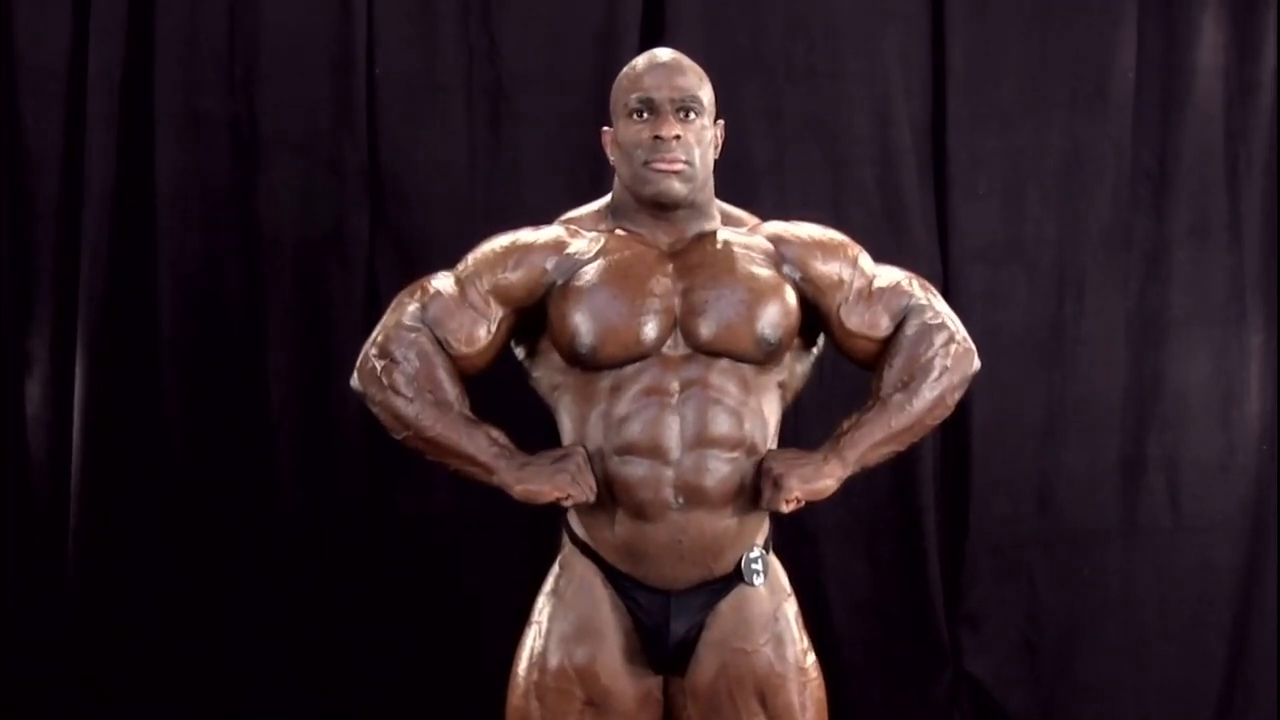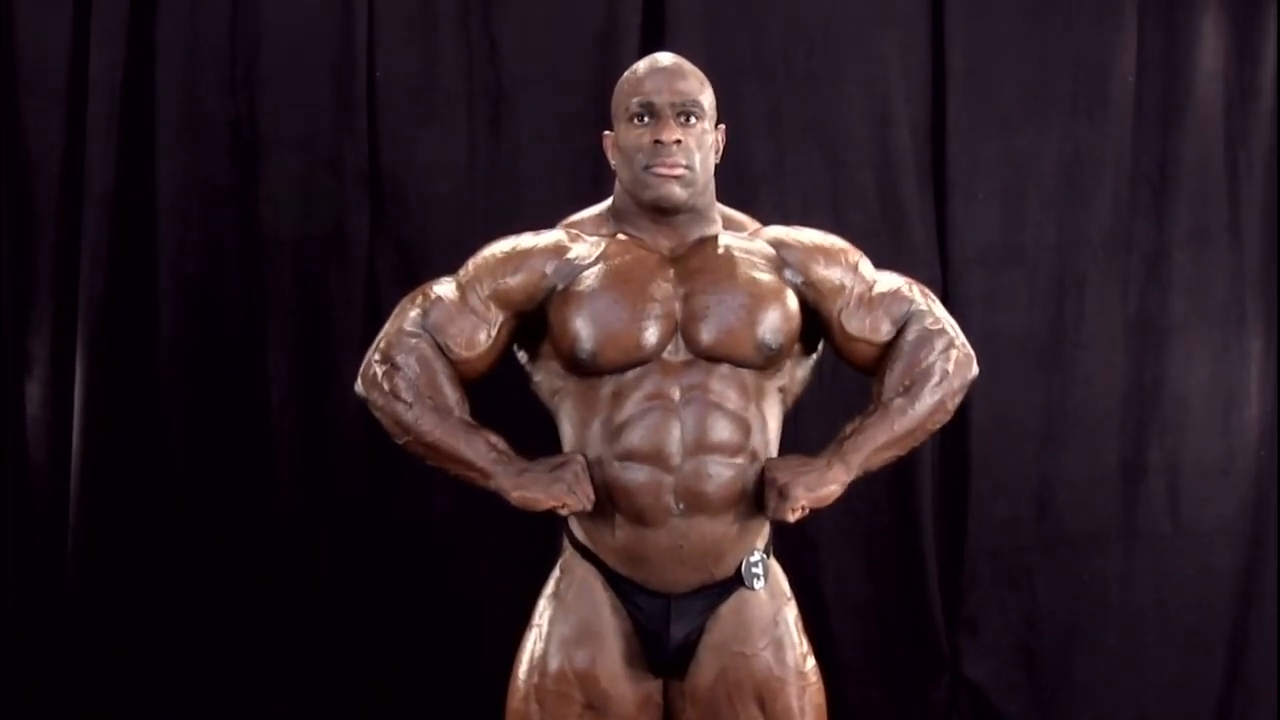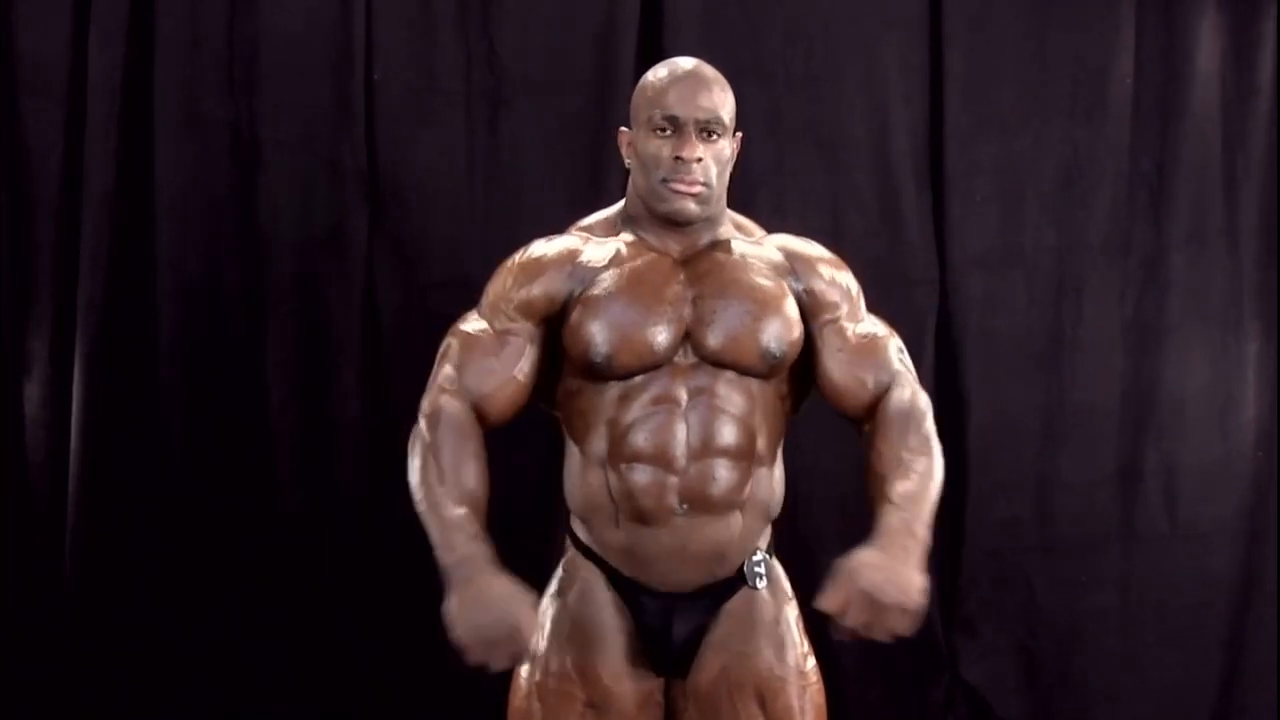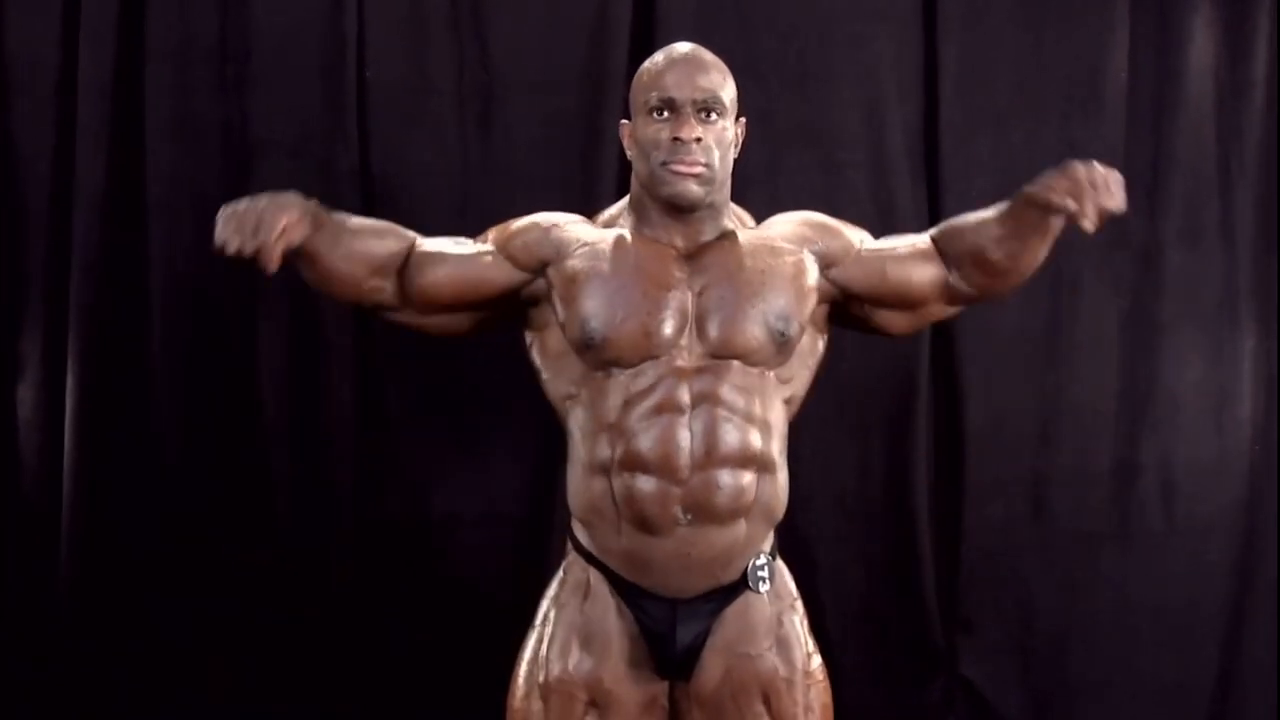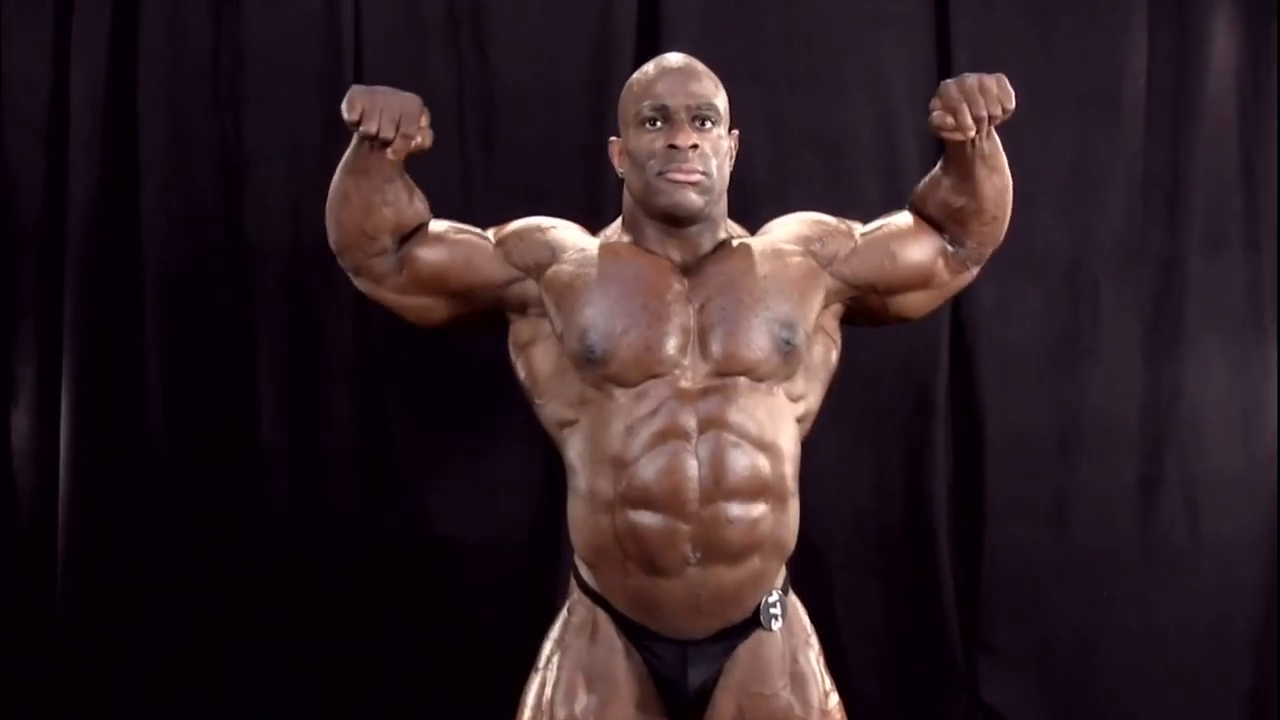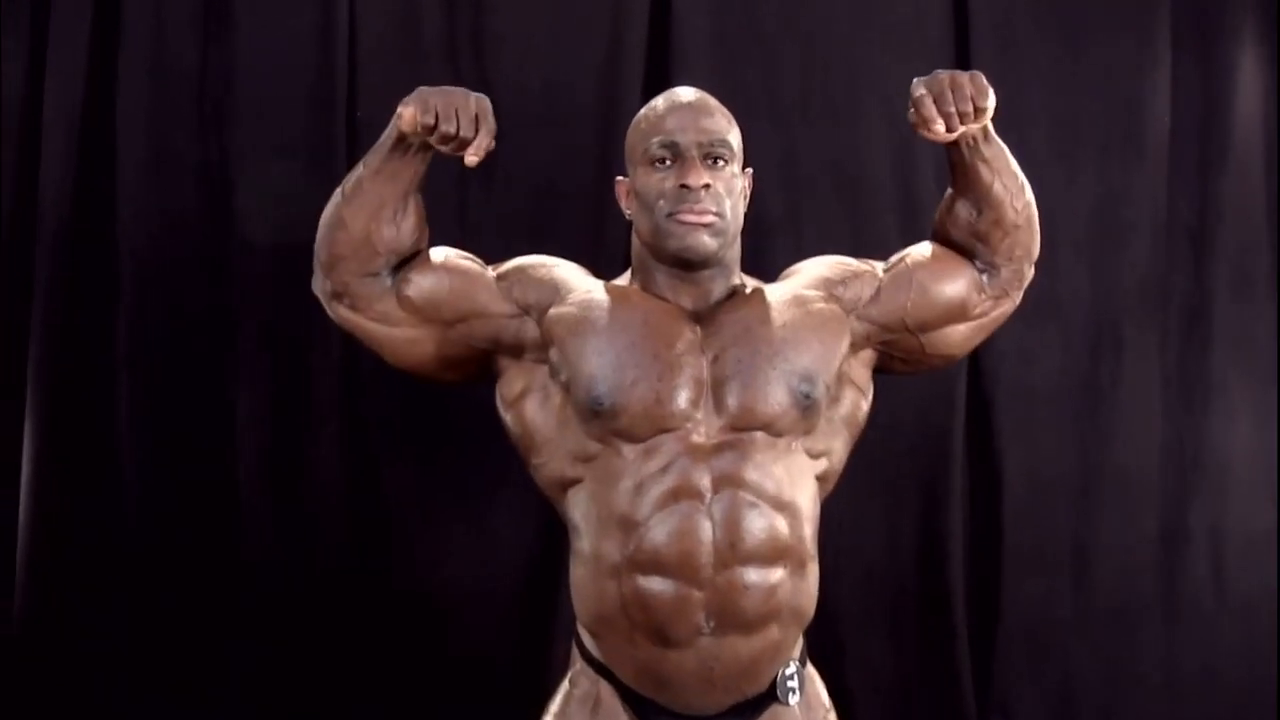
dt=0.5s
person 1, frame 1
left shoulder: (793, 257)
right shoulder: (545, 260)
left elbow: (942, 344)
right elbow: (392, 357)
left wrist: (834, 459)
right wrist: (508, 464)
left hip: (743, 596)
right hip: (595, 595)
person 1, frame 2
left shoulder: (795, 262)
right shoulder: (545, 265)
left elbow: (942, 351)
right elbow: (395, 364)
left wrist: (838, 464)
right wrist: (509, 471)
left hip: (743, 600)
right hip: (596, 601)
person 1, frame 3
left shoulder: (798, 271)
right shoulder: (554, 270)
left elbow: (894, 402)
right elbow: (453, 412)
left wrist: (897, 541)
right wrist: (468, 568)
left hip: (743, 603)
right hip: (597, 599)
person 1, frame 4
left shoulder: (802, 255)
right shoulder: (557, 254)
left elbow: (955, 267)
right elbow: (398, 270)
left wrist: (1040, 206)
right wrist: (307, 223)
left hip: (749, 606)
right hip: (601, 602)
person 1, frame 5
left shoulder: (808, 264)
right shoulder: (549, 268)
left elbow: (961, 238)
right elbow: (375, 252)
left wrist: (973, 138)
right wrist: (372, 141)
left hip: (761, 642)
right hip: (607, 643)
person 1, frame 6
left shoulder: (832, 315)
right shoulder: (549, 316)
left elbow: (996, 268)
right elbow: (357, 281)
left wrist: (972, 139)
right wrist: (407, 142)
